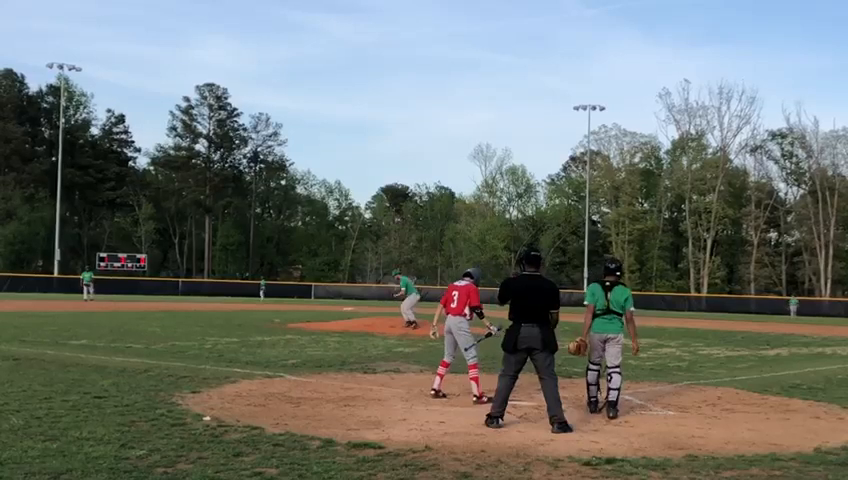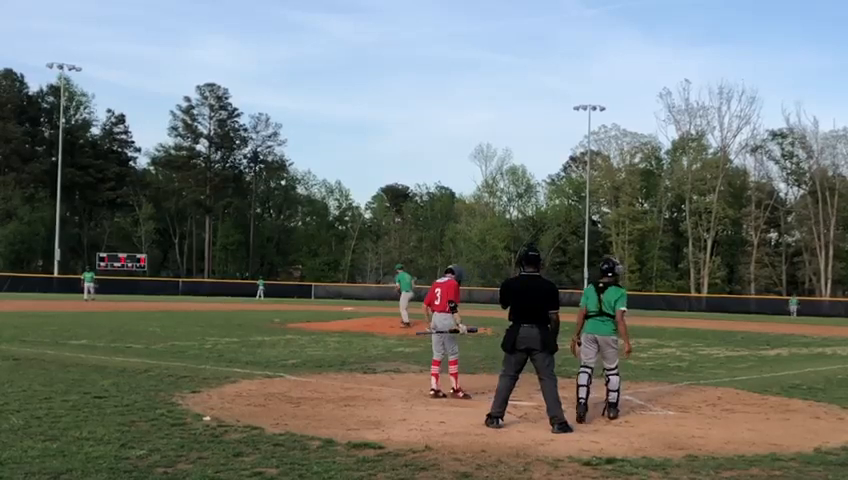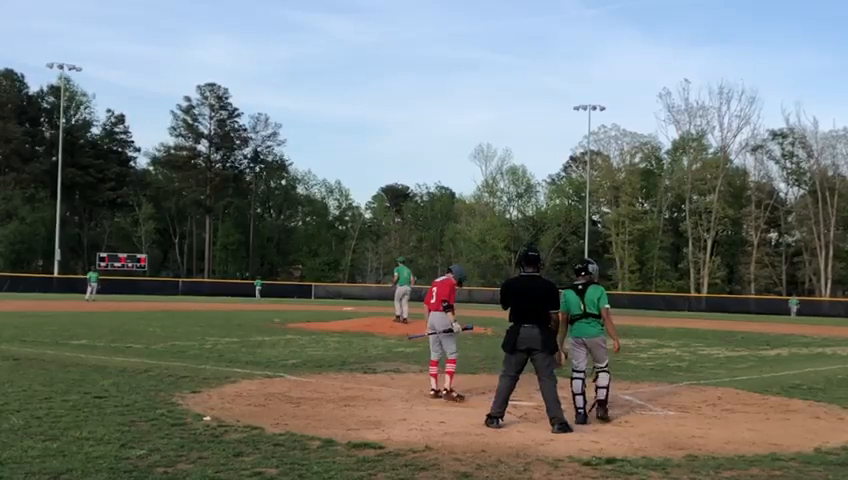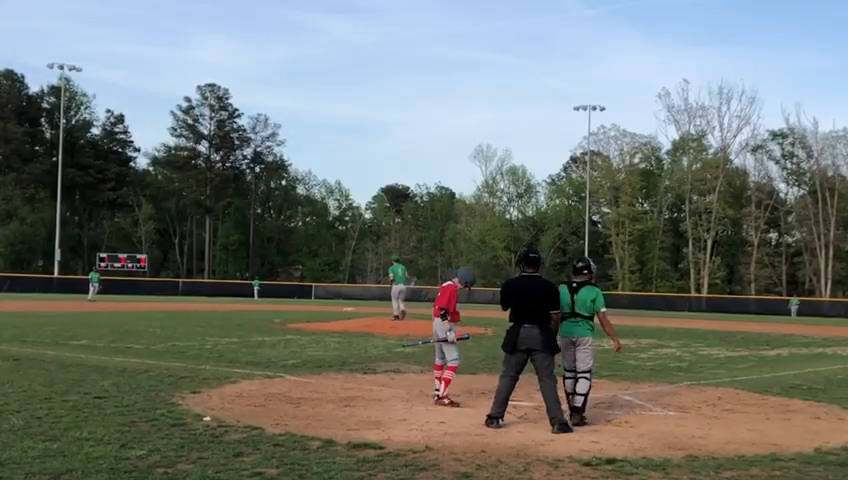
dt=0.5s
person 1, frame 1
left shoulder: (511, 283)
right shoulder: (550, 286)
left elbow: (501, 301)
right elbow: (555, 317)
left hip: (517, 333)
right hip: (541, 334)
left knee: (507, 375)
right knee: (548, 378)
left ankle: (495, 417)
right ankle: (557, 421)
person 1, frame 2
left shoulder: (510, 284)
right shoulder: (549, 287)
left elbow: (503, 305)
right elbow: (554, 318)
right wrist: (553, 339)
left hip: (517, 334)
right hip: (540, 335)
left knee: (507, 376)
right knee: (548, 379)
left ankle: (495, 417)
right ankle: (558, 422)
person 1, frame 3
left shoulder: (510, 284)
right shoulder: (549, 287)
left elbow: (504, 306)
right elbow: (554, 318)
right wrist: (552, 339)
left hip: (517, 334)
right hip: (541, 335)
left knee: (508, 376)
right knee: (547, 379)
left ankle: (495, 417)
right ankle: (558, 422)
person 1, frame 4
left shoulder: (510, 285)
right shoulder: (549, 287)
left elbow: (504, 307)
right elbow: (555, 318)
right wrist: (551, 339)
left hip: (518, 334)
right hip: (541, 335)
left knee: (508, 376)
right knee: (547, 379)
left ankle: (495, 417)
right ankle: (558, 422)
person 2, frame 1
left shoulder: (593, 287)
right shoulder: (625, 291)
left elbow: (589, 312)
right elbow: (629, 318)
left wrist: (584, 335)
right wrist: (634, 341)
left hip: (597, 331)
right hip: (615, 332)
left knee: (593, 365)
right knee: (614, 368)
left ankle: (593, 402)
right ankle: (612, 407)
person 2, frame 2
left shoulder: (589, 288)
right shoulder: (619, 291)
left elbow: (581, 314)
right elbow: (619, 319)
left wrist: (576, 335)
right wrist: (626, 341)
left hip: (589, 332)
right hip: (608, 334)
left knee: (585, 367)
right knee: (611, 370)
left ankle: (582, 403)
right ankle: (612, 407)
person 2, frame 3
left shoulder: (567, 292)
right shoulder: (598, 290)
left elbow: (562, 321)
right elbow: (606, 317)
left wrist: (560, 346)
right wrist: (615, 338)
left hip: (576, 335)
right hip: (596, 334)
left knee: (578, 373)
right knee: (602, 368)
left ankle: (581, 412)
right ankle: (601, 406)
person 2, frame 4
left shoulder: (562, 288)
right shoulder: (594, 291)
right elbow: (603, 319)
right wrist: (615, 339)
left hip: (565, 333)
right hip: (584, 334)
left knee: (569, 372)
right knee: (584, 373)
left ankle: (573, 410)
right ankle: (577, 413)
person 3, frame 1
left shoulder: (452, 286)
right shoulder: (472, 288)
left elbow: (440, 306)
right elbow: (477, 310)
left wrist: (434, 325)
right wrist: (489, 326)
left hip: (449, 321)
right hip: (460, 323)
left knee: (448, 357)
right knee: (471, 358)
left ankle: (435, 389)
right ankle: (478, 395)
person 3, frame 2
left shoulder: (435, 284)
right shoulder: (453, 283)
left elbow: (425, 305)
right elbow: (452, 305)
left wrist: (429, 321)
right wrist: (459, 323)
left hip: (435, 318)
right hip: (446, 319)
left knee: (437, 355)
right knee: (453, 354)
left ankle: (434, 389)
right ankle: (455, 389)
person 3, frame 3
left shoulder: (435, 283)
right shoulder: (449, 283)
left elbow: (426, 305)
right elbow: (445, 304)
left wrist: (428, 323)
right wrist: (454, 322)
left hip: (432, 318)
right hip: (443, 319)
left knee: (435, 355)
right knee: (452, 354)
left ankle: (434, 389)
right ankle: (447, 389)
person 3, frame 4
left shoulder: (445, 286)
right shoulder: (451, 289)
left elbow: (436, 307)
right elbow: (443, 311)
right wrist: (449, 331)
left hip: (438, 324)
right hip: (445, 326)
left knee: (440, 359)
right knee: (453, 361)
left ankle: (438, 390)
right ankle: (441, 396)
